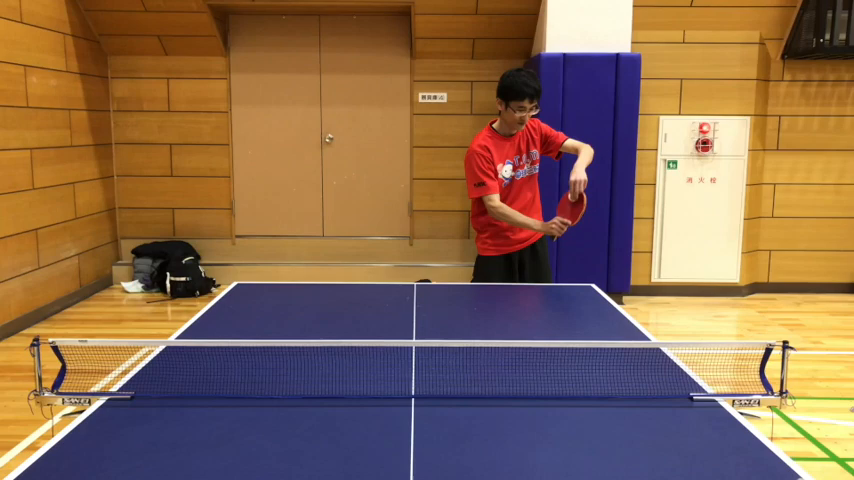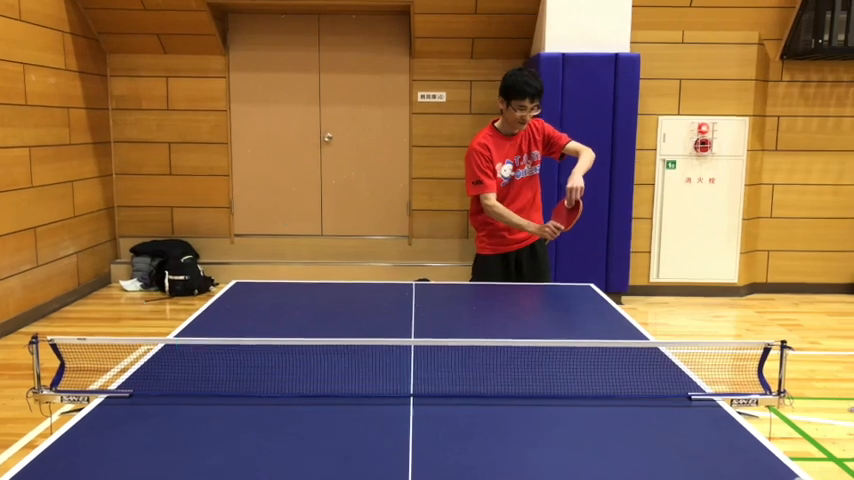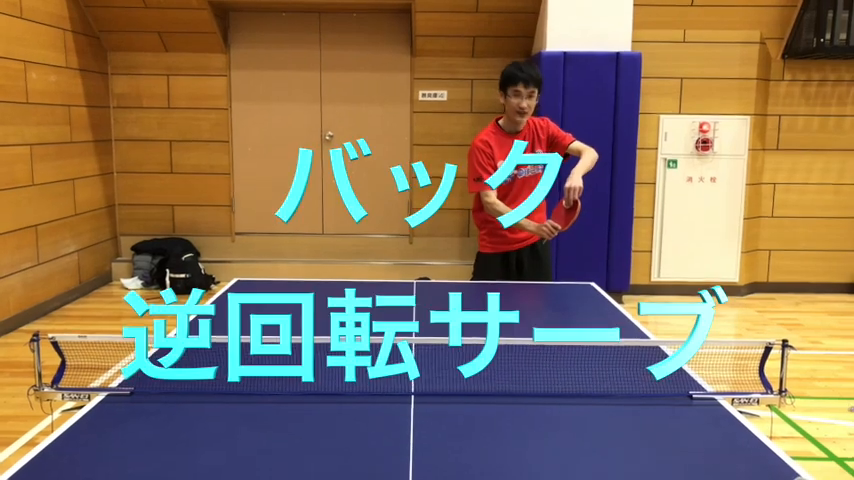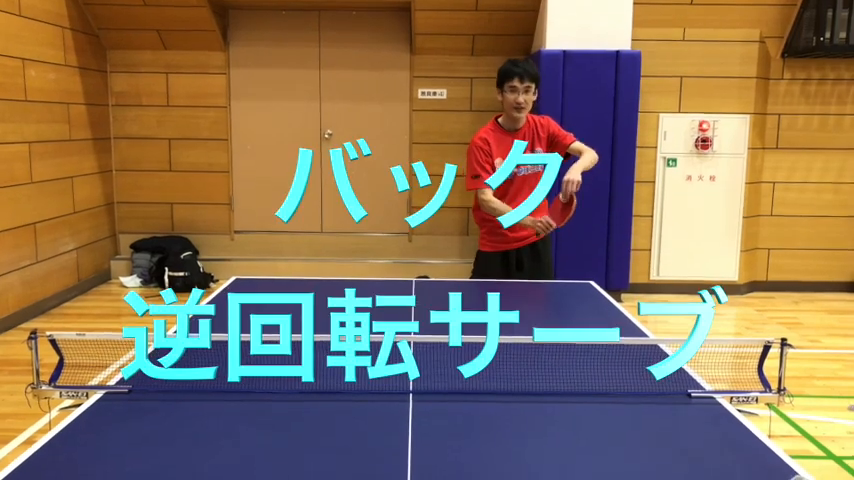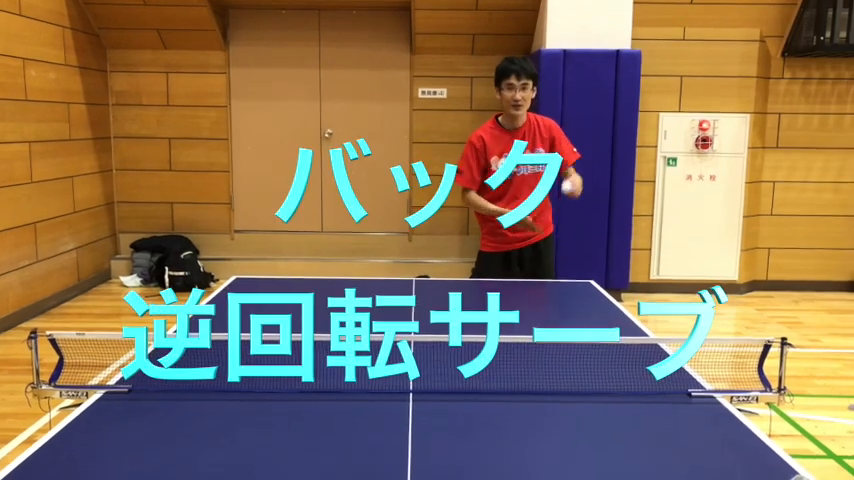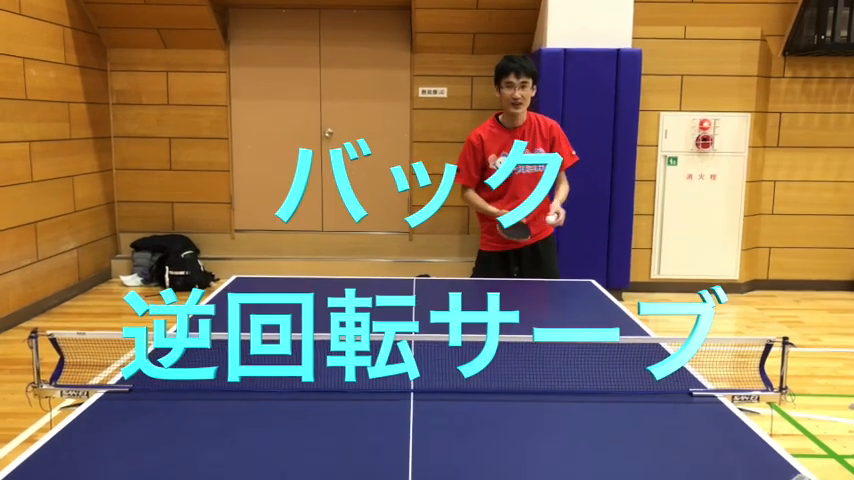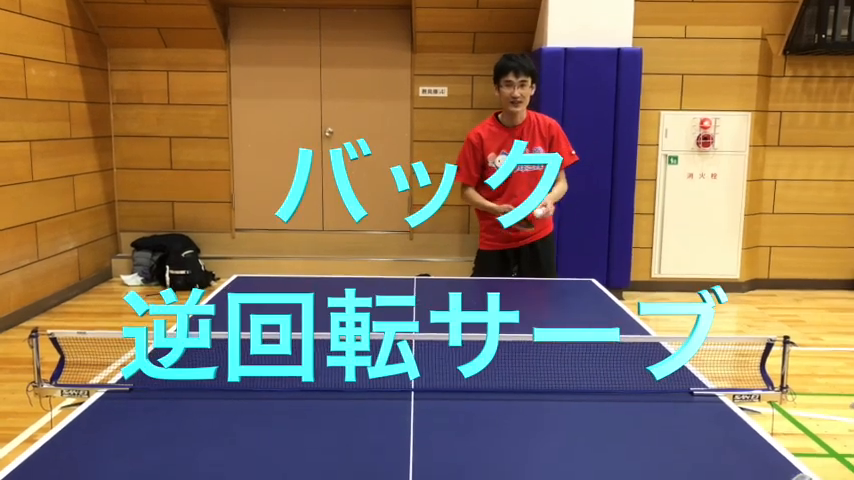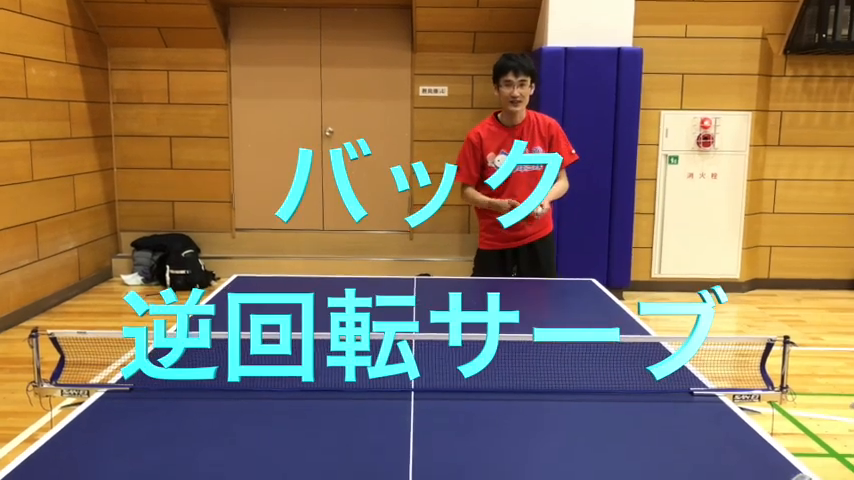
dt=0.2s
person 1, frame 1
left shoulder: (535, 130)
right shoulder: (481, 149)
left elbow: (585, 149)
right elbow: (493, 206)
left wrist: (579, 168)
right wrist: (541, 226)
left hip: (533, 241)
right hip: (495, 247)
person 1, frame 2
left shoulder: (538, 131)
right shoulder: (481, 147)
left elbow: (586, 153)
right elbow: (489, 204)
left wrist: (577, 174)
right wrist: (534, 228)
left hip: (533, 243)
right hip: (494, 246)
person 1, frame 3
left shoulder: (543, 129)
right shoulder: (484, 144)
left elbow: (590, 153)
right elbow: (489, 202)
left wrist: (576, 174)
right wrist: (532, 227)
left hip: (536, 242)
right hip: (495, 245)
person 1, frame 4
left shoulder: (544, 128)
right shoulder: (483, 141)
left elbow: (591, 156)
right elbow: (485, 198)
left wrist: (574, 173)
right wrist: (526, 221)
left hip: (536, 240)
right hip: (496, 243)
person 1, frame 5
left shoulder: (548, 129)
right shoulder: (481, 140)
left elbow: (569, 174)
right elbow: (468, 194)
left wrist: (574, 182)
right wrist: (504, 214)
left hip: (539, 238)
right hip: (496, 242)
person 1, frame 6
left shoulder: (550, 130)
right shoulder: (480, 138)
left elbow: (561, 181)
right elbow: (467, 191)
left wrist: (557, 203)
right wrist: (496, 214)
left hip: (540, 238)
right hip: (496, 241)
person 1, frame 7
left shoulder: (549, 128)
right shoulder: (479, 137)
left elbow: (561, 181)
right elbow: (467, 190)
left wrist: (548, 200)
right wrist: (497, 209)
left hip: (538, 236)
right hip: (495, 240)
person 1, frame 8
left shoulder: (548, 128)
right shoulder: (479, 136)
left elbow: (562, 180)
right elbow: (467, 189)
left wrist: (547, 198)
right wrist: (498, 205)
left hip: (538, 236)
right hip: (494, 239)
